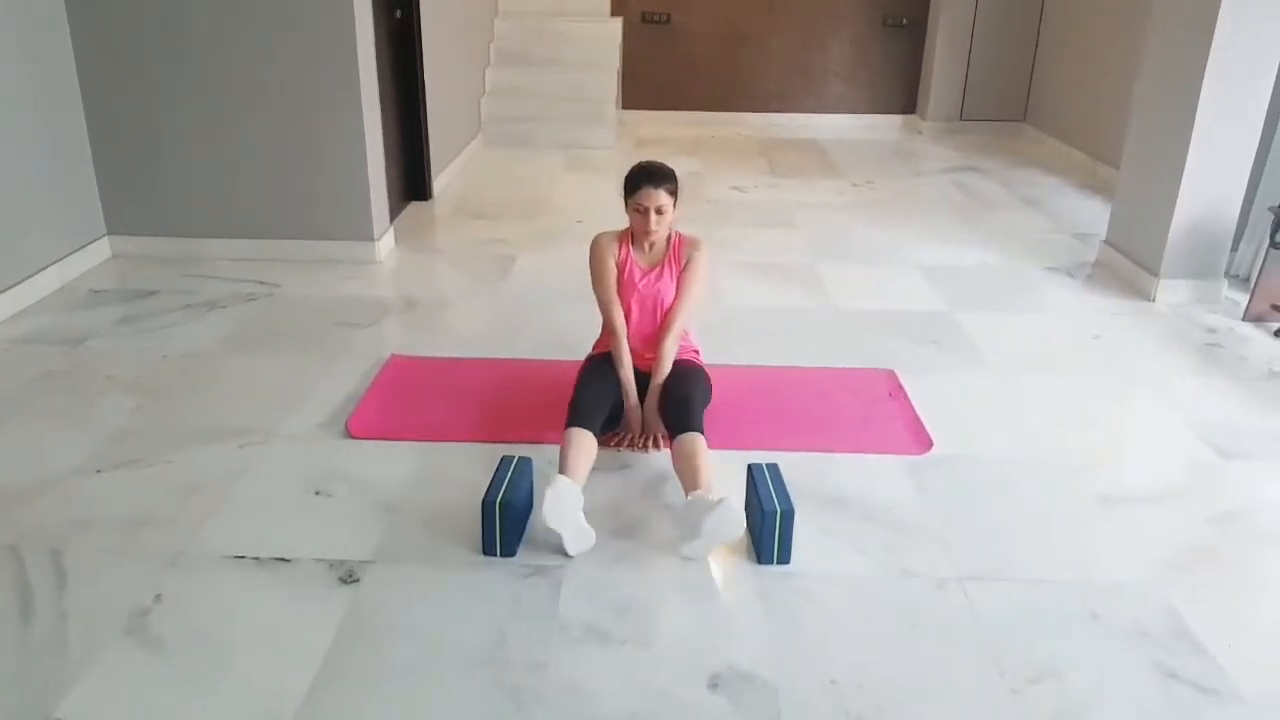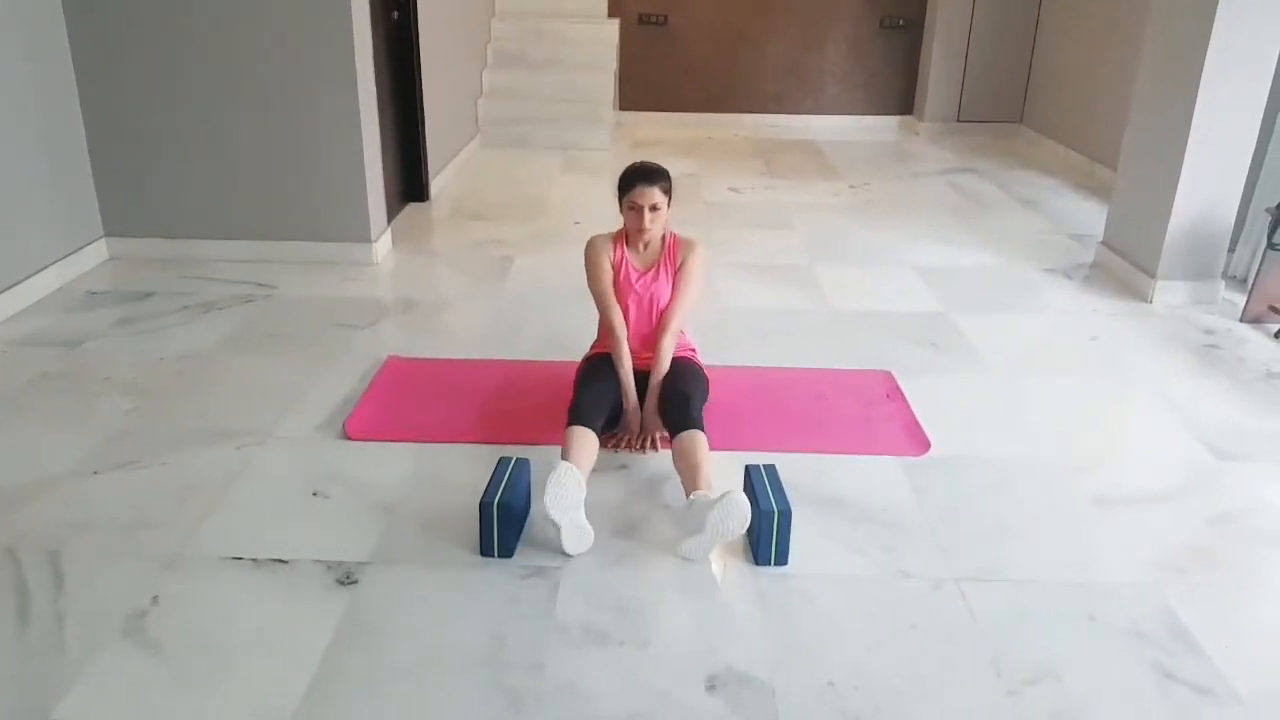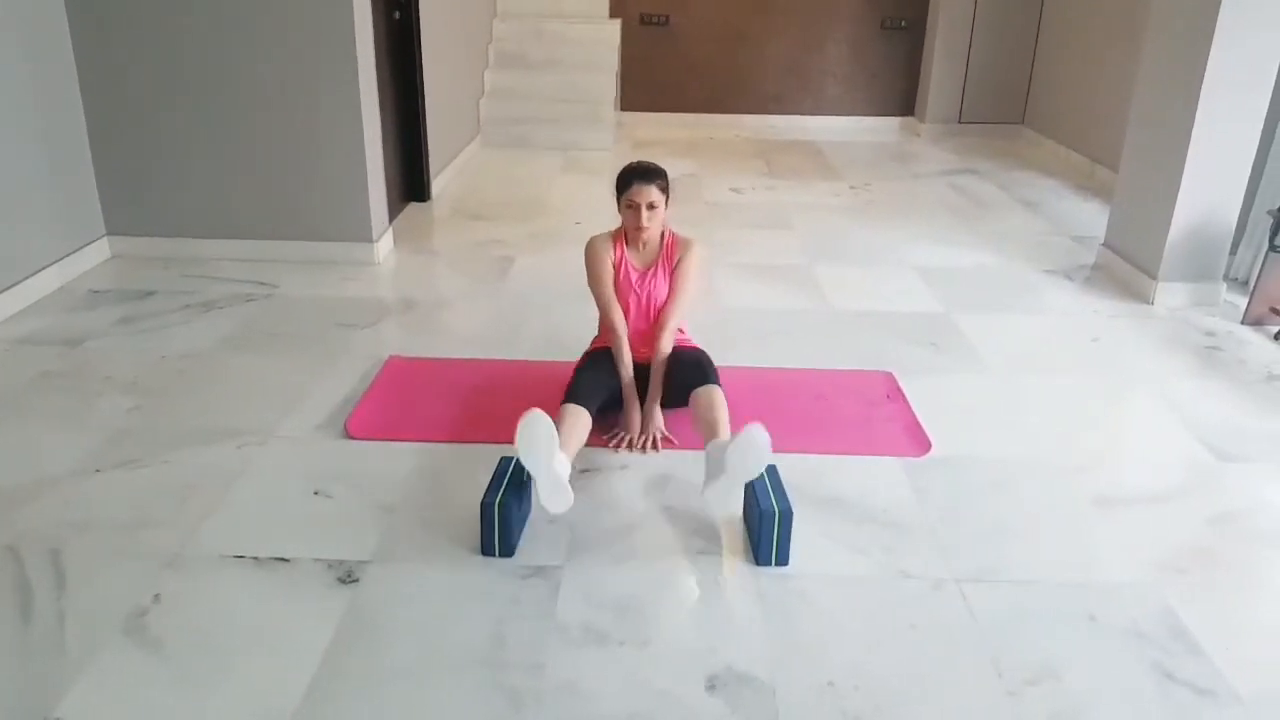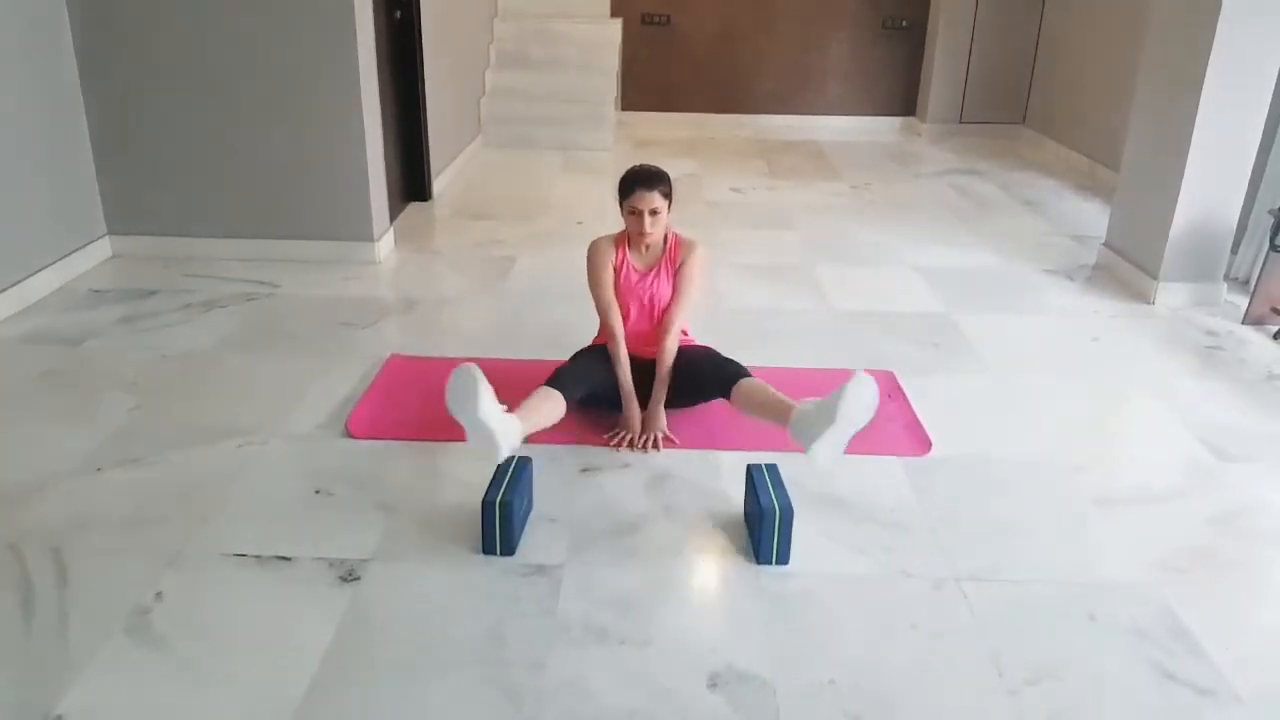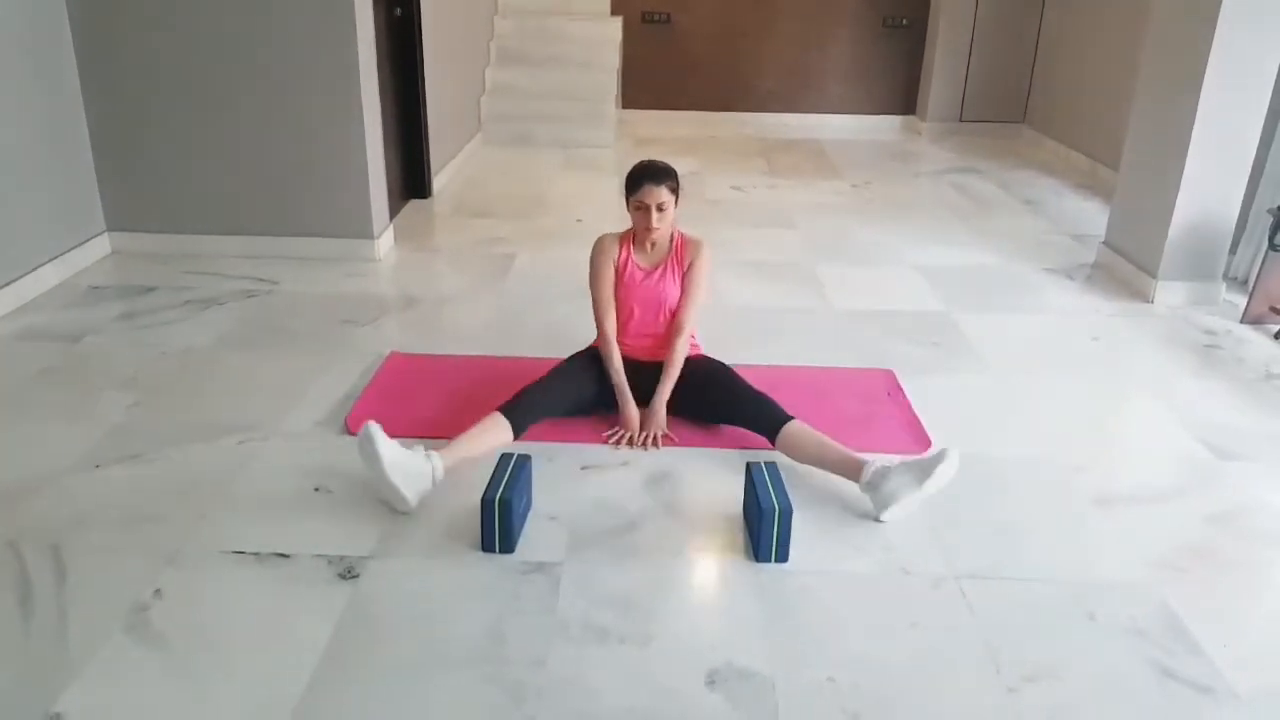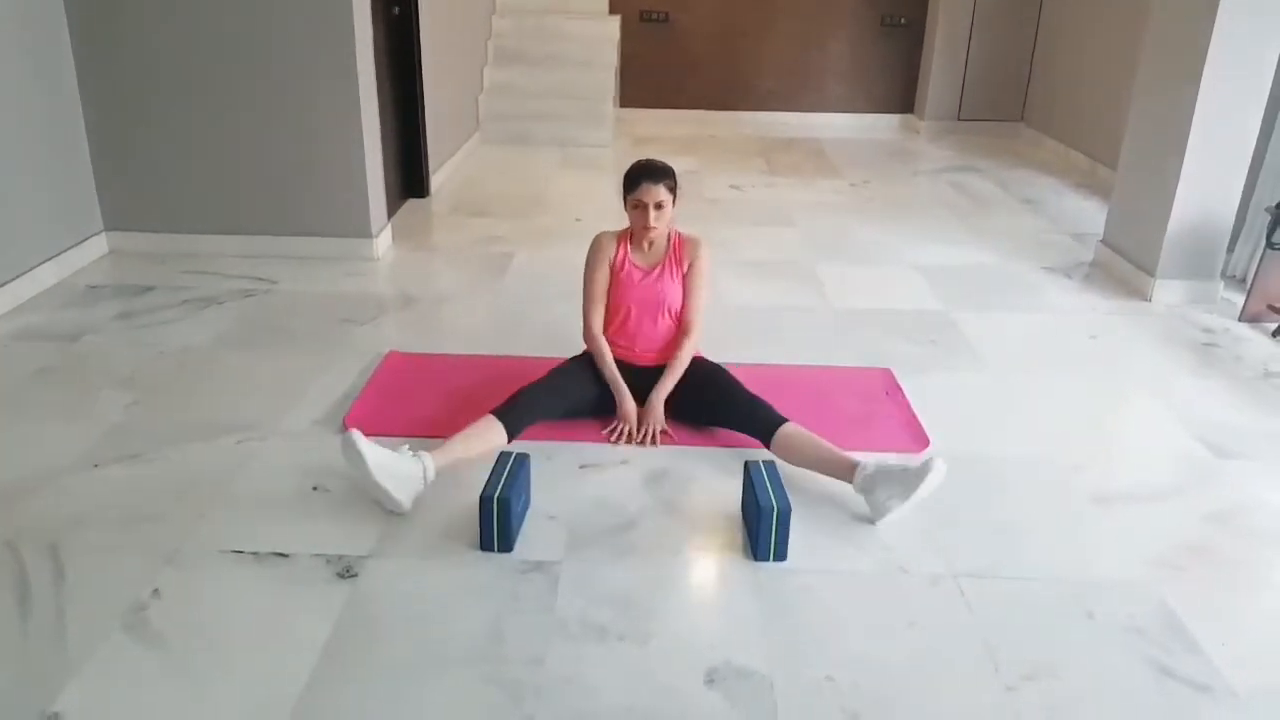
dt=0.2s
person 1, frame 1
left shoulder: (693, 252)
right shoulder: (606, 246)
left elbow: (672, 331)
right elbow: (617, 326)
left wrist: (652, 404)
right wrist: (632, 404)
left hip: (675, 360)
right hip: (617, 360)
left knee: (685, 407)
right knee: (586, 404)
left ankle: (700, 509)
right ankle: (568, 503)
person 1, frame 2
left shoulder: (688, 252)
right shoulder: (601, 249)
left elbow: (669, 330)
right elbow: (616, 327)
left wrist: (652, 404)
right wrist: (630, 403)
left hip: (671, 360)
right hip: (615, 360)
left knee: (685, 405)
right knee: (586, 405)
left ankle: (702, 507)
right ankle: (571, 501)
person 1, frame 3
left shoulder: (685, 251)
right shoulder: (600, 248)
left elbow: (667, 327)
right elbow: (617, 322)
left wrist: (654, 403)
right wrist: (630, 401)
left hip: (668, 355)
right hip: (616, 353)
left knee: (699, 368)
right knee: (585, 386)
left ankle: (721, 455)
right ankle: (556, 468)
person 1, frame 4
left shoulder: (689, 253)
right shoulder: (603, 251)
left elbow: (671, 330)
right elbow: (614, 328)
left wrist: (657, 407)
right wrist: (630, 405)
left hip: (672, 360)
right hip: (618, 360)
left knee: (724, 371)
right knee: (571, 375)
left ankle: (809, 423)
right ankle: (504, 430)
person 1, frame 5
left shoulder: (695, 252)
right shoulder: (608, 249)
left elbow: (680, 332)
right elbow: (608, 331)
left wrist: (659, 404)
right wrist: (627, 402)
left hip: (675, 367)
right hip: (617, 364)
left knee: (754, 406)
right knee: (539, 395)
left ankle: (871, 478)
right ankle: (427, 471)
person 1, frame 6
left shoulder: (693, 251)
right shoulder: (605, 247)
left elbow: (691, 331)
right elbow: (592, 329)
left wrist: (658, 399)
right wrist: (622, 396)
left hip: (673, 368)
right hip: (612, 366)
left knee: (752, 411)
right knee: (530, 401)
left ankle: (865, 479)
right ankle: (419, 471)
